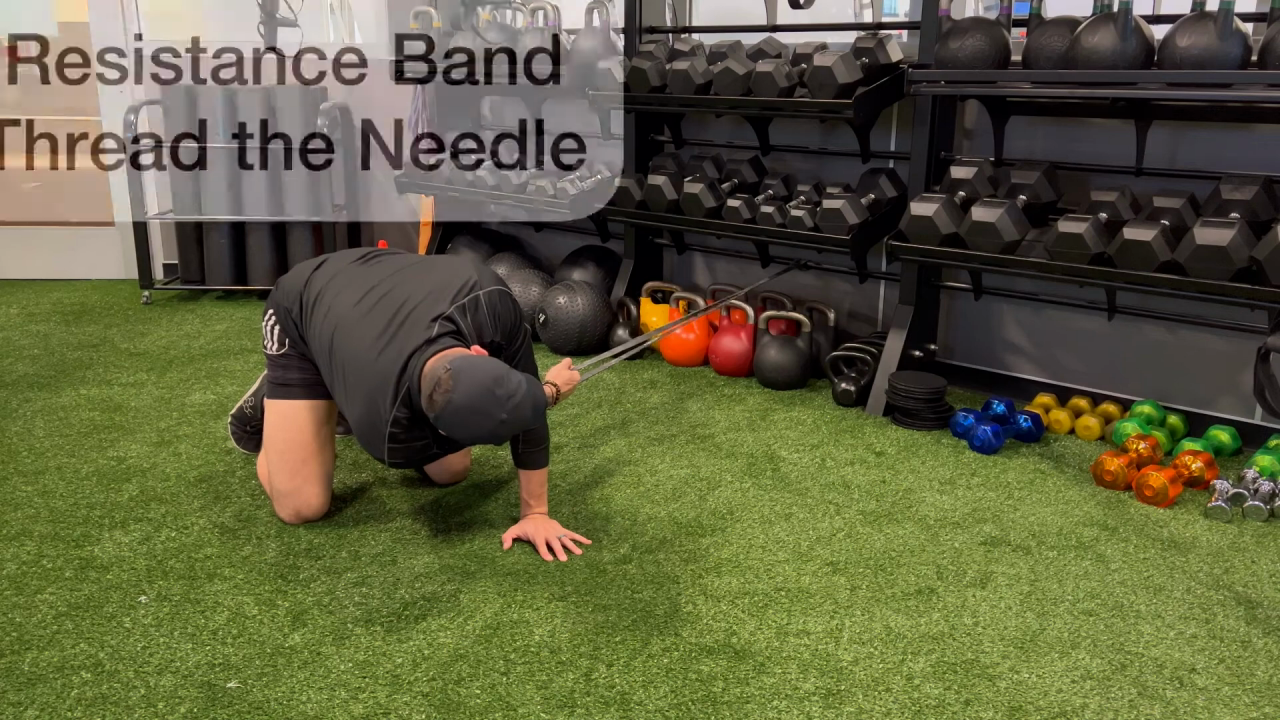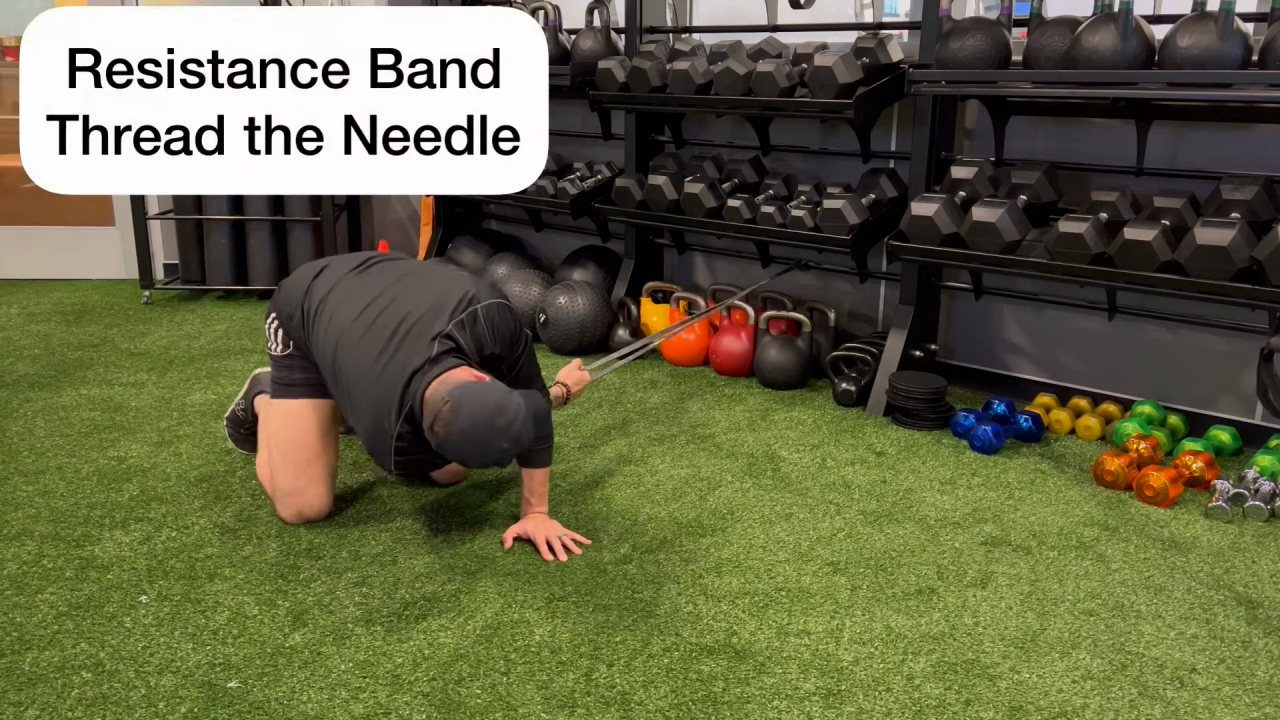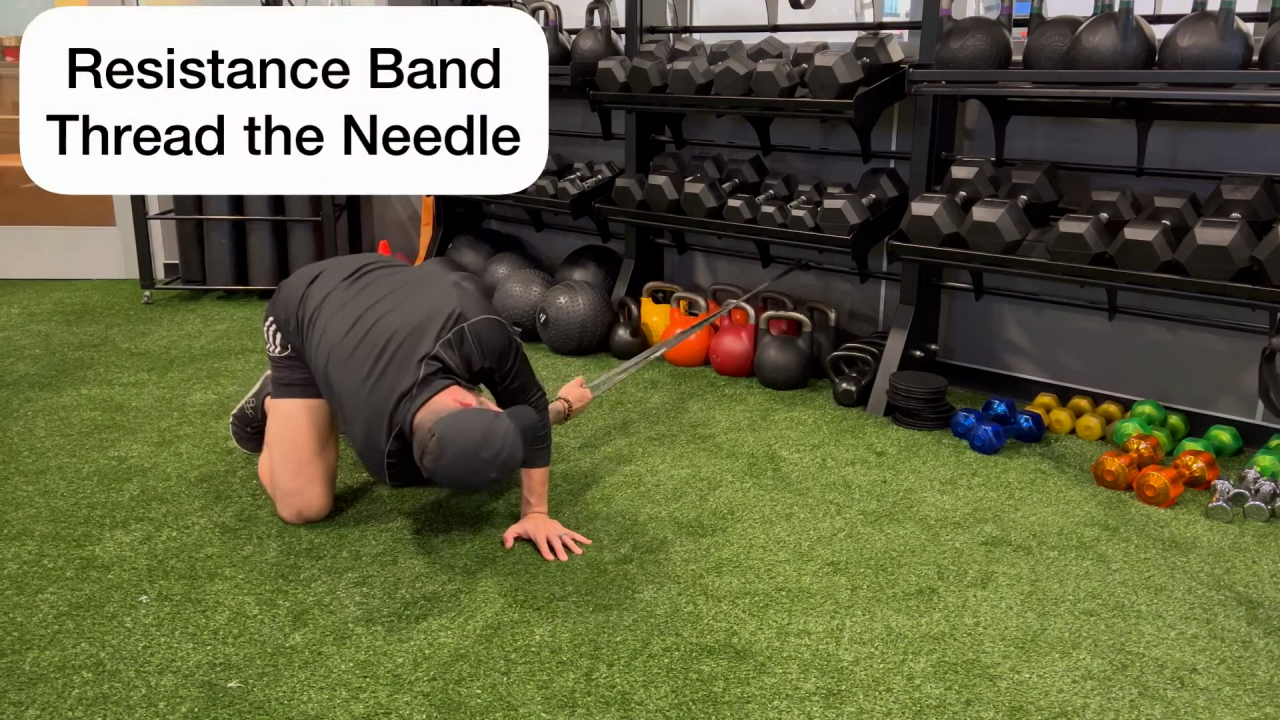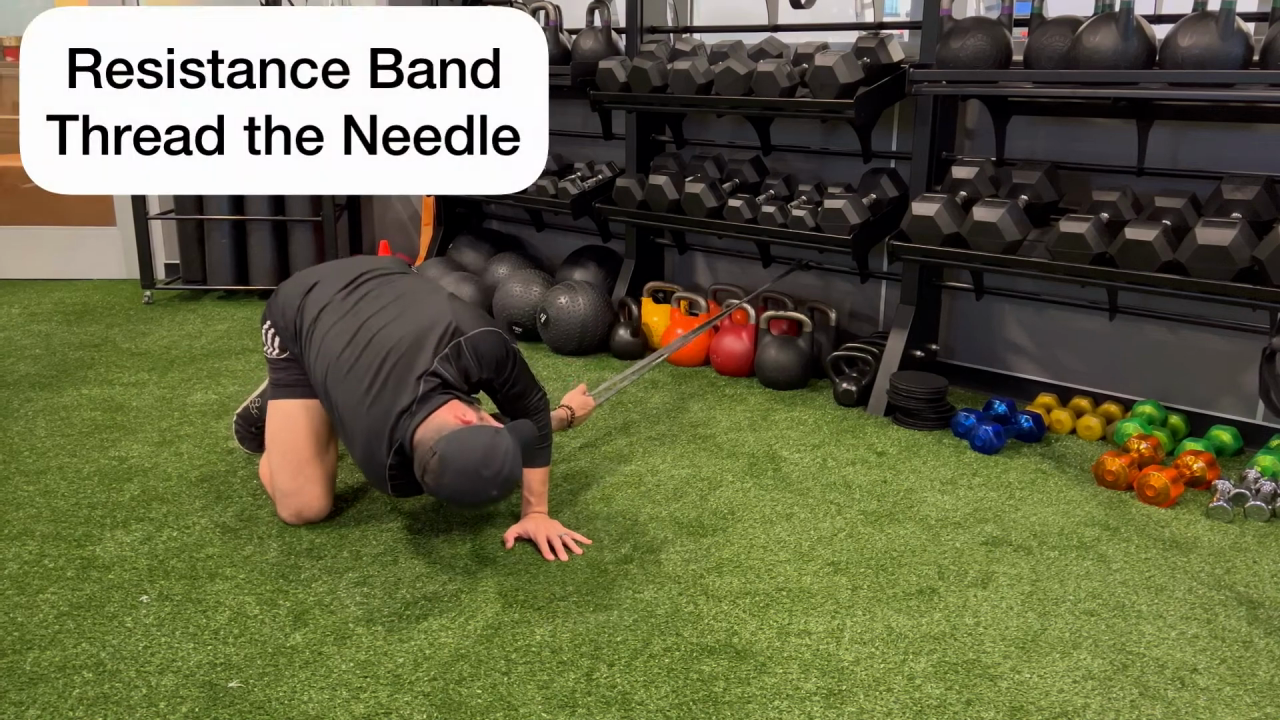
dt=0.4s
person 1, frame 1
left shoulder: (488, 300)
right shoulder: (385, 429)
left elbow: (525, 406)
left wrist: (535, 512)
right wrist: (552, 391)
left knee: (452, 472)
right knee: (301, 507)
right ankle: (271, 401)
person 1, frame 2
left shoulder: (488, 313)
right shoulder: (392, 441)
left elbow: (528, 407)
left wrist: (535, 512)
right wrist: (561, 393)
left knee: (452, 472)
right knee: (303, 507)
right ankle: (264, 400)
person 1, frame 3
left shoulder: (477, 330)
left elbow: (529, 409)
left wrist: (535, 512)
right wrist: (563, 407)
left knee: (457, 468)
right knee: (302, 507)
right ankle: (272, 403)
person 1, frame 4
left shoulder: (474, 341)
left elbow: (530, 408)
left wrist: (536, 512)
right wrist: (565, 416)
right knee: (303, 509)
right ankle: (273, 407)
